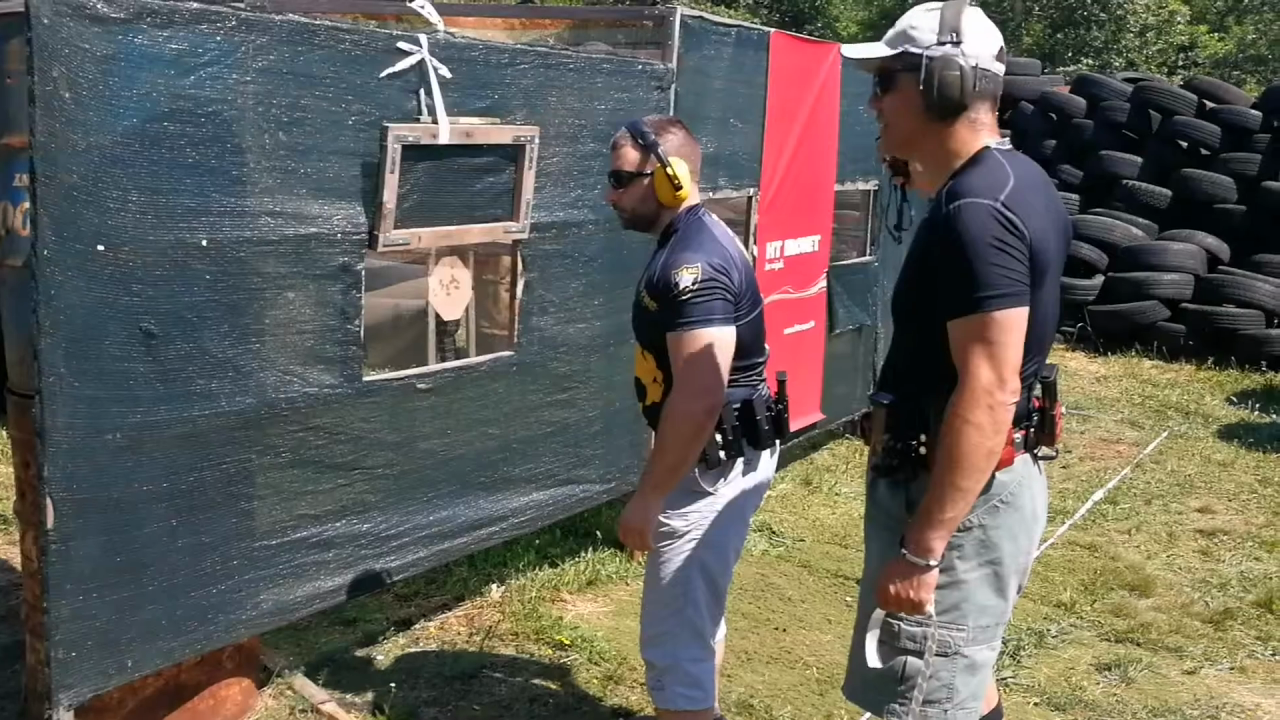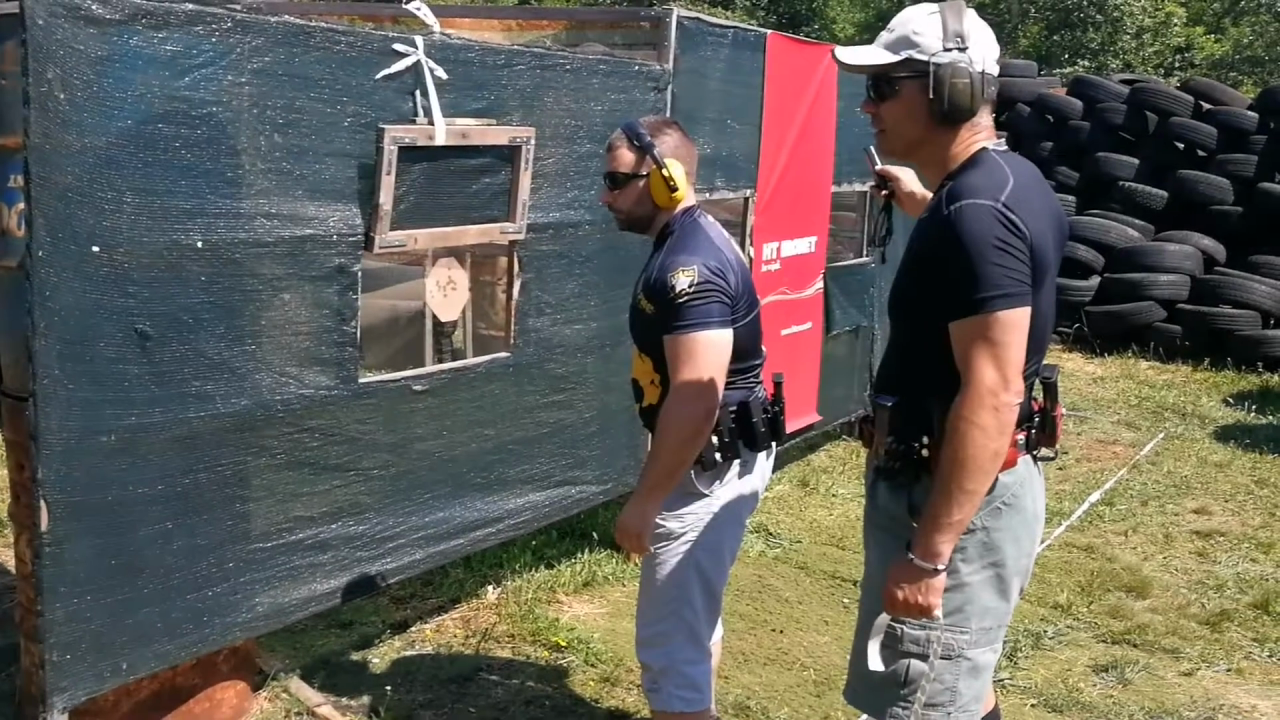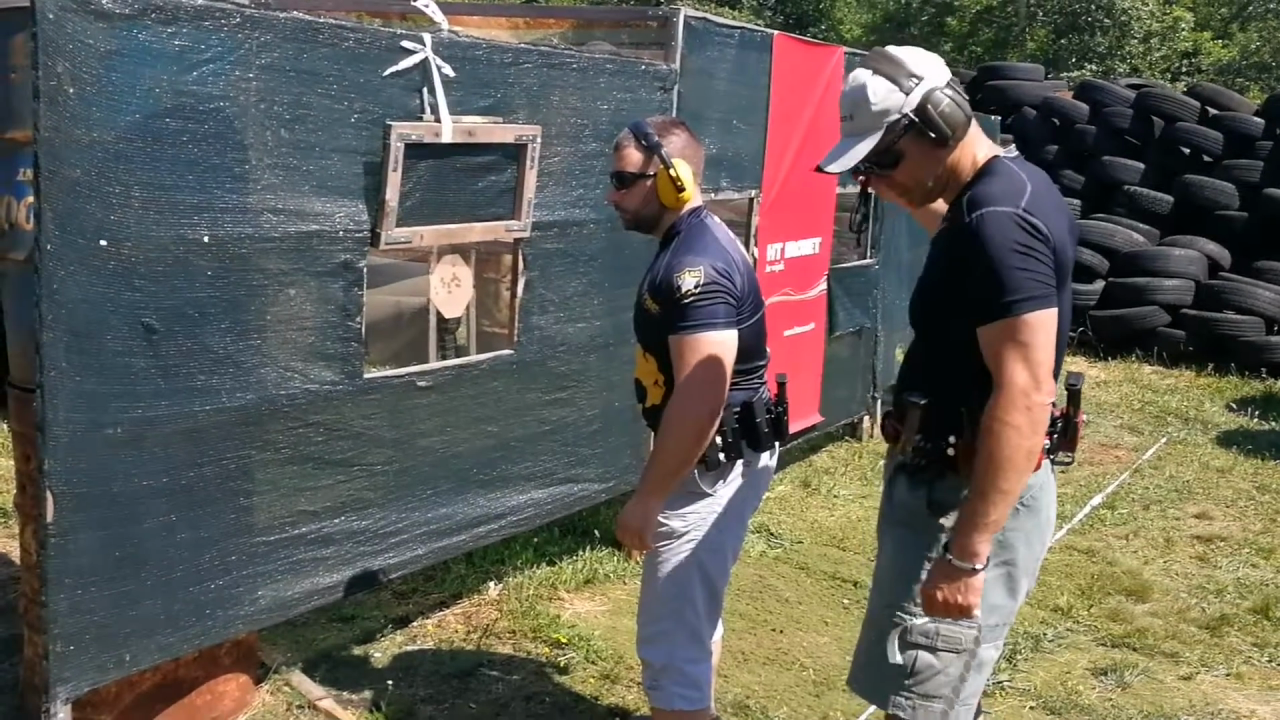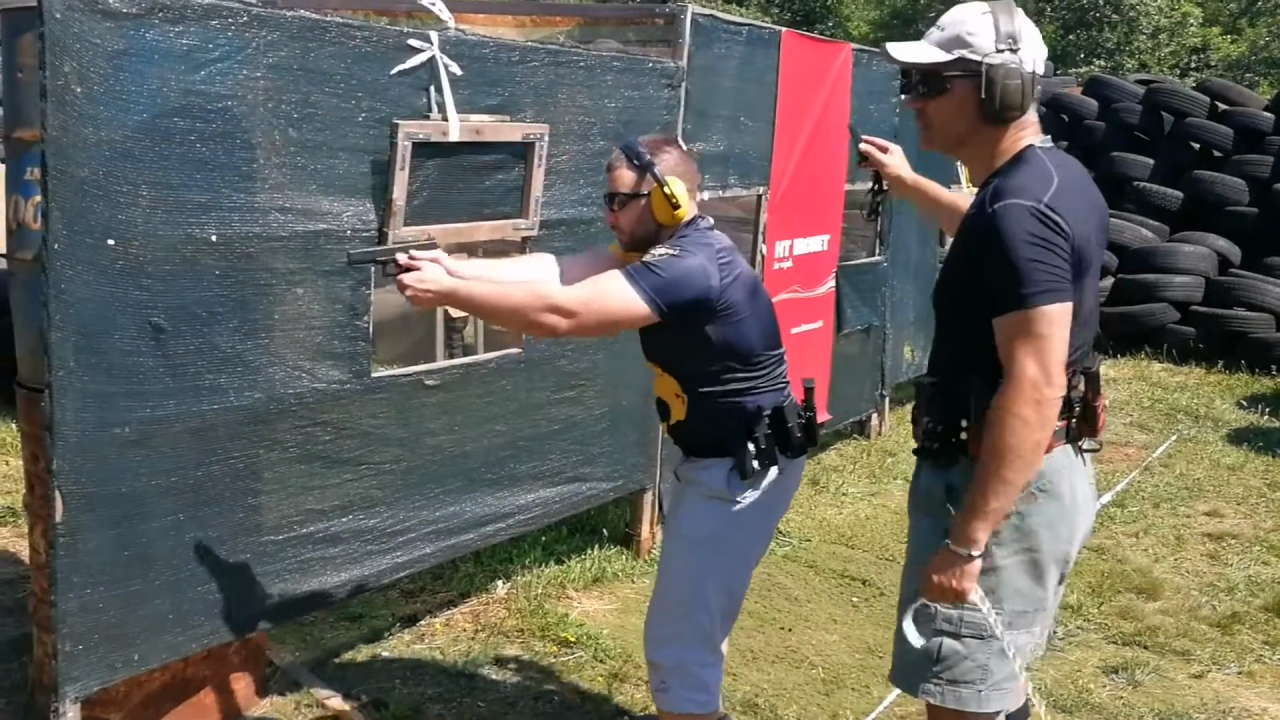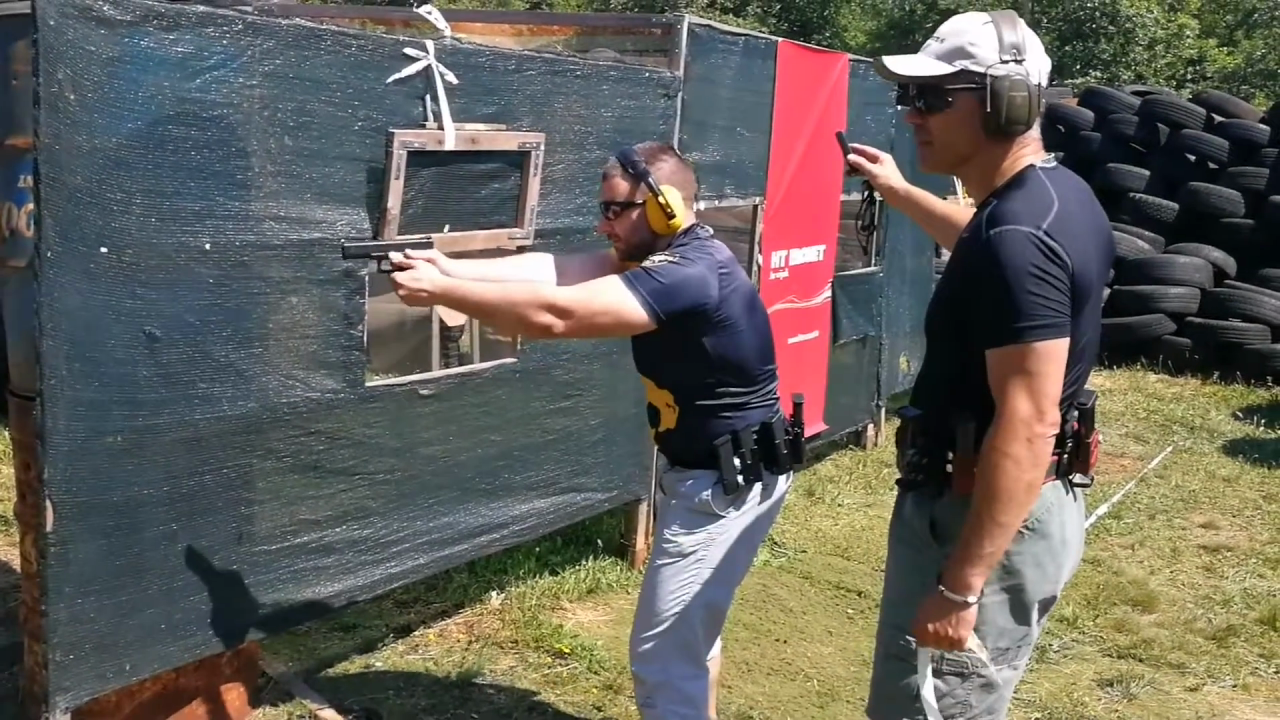
dt=1s
person 1, frame 1
left shoulder: (974, 209)
right shoulder: (1011, 178)
left elbow: (989, 393)
left wrist: (922, 549)
right wrist: (932, 188)
left hip: (954, 496)
right hip: (971, 482)
person 1, frame 2
left shoulder: (974, 211)
right shoulder: (1005, 180)
left elbow: (993, 394)
left wrist: (928, 552)
right wrist: (923, 206)
left hip: (952, 498)
right hip: (959, 484)
person 1, frame 3
left shoulder: (999, 220)
right shoulder: (1013, 186)
left elbow: (1024, 396)
left wrist: (967, 554)
right wrist: (907, 200)
left hip: (966, 497)
right hip: (952, 483)
person 1, frame 4
left shoulder: (1020, 207)
right shoulder: (1048, 176)
left elbow: (1035, 386)
left wrist: (965, 540)
right wrist: (908, 184)
left hip: (999, 483)
right hip: (1024, 475)
person 1, frame 5
left shoulder: (1020, 236)
right shoulder: (1058, 193)
left elbow: (1028, 425)
left wrist: (960, 585)
right wrist: (899, 193)
left hip: (988, 514)
right hip: (1025, 506)
person 2, frame 1
left shoulder: (692, 262)
right shoulder: (692, 241)
left elbow: (699, 399)
left wrist: (647, 497)
left hip: (712, 463)
right hip: (713, 455)
left knee: (672, 634)
right knee: (697, 610)
person 2, frame 2
left shoulder: (689, 265)
right shoulder: (688, 242)
left elbow: (696, 399)
left wrist: (644, 501)
right wrist: (656, 485)
left hip: (708, 466)
right hip: (710, 459)
left knee: (670, 639)
right knee: (694, 613)
person 2, frame 3
left shoulder: (696, 264)
right shoulder: (692, 242)
left elbow: (700, 398)
left wrist: (646, 498)
left hip: (710, 465)
right hip: (709, 460)
left knee: (671, 635)
right knee: (692, 612)
person 2, frame 4
left shoulder: (687, 266)
right shoulder: (663, 248)
left elbow: (561, 314)
right elbow: (558, 274)
left wrist: (450, 291)
right wrist: (452, 270)
left hip: (741, 469)
right hip: (714, 458)
left knee: (679, 635)
right knee: (695, 603)
person 2, frame 5
left shoulder: (688, 274)
right shoulder: (666, 255)
left elbow: (555, 313)
right elbow: (555, 271)
left wrist: (439, 291)
right wrist: (450, 268)
left hip: (728, 485)
right hip: (701, 472)
left knee: (662, 652)
right knee: (690, 619)
